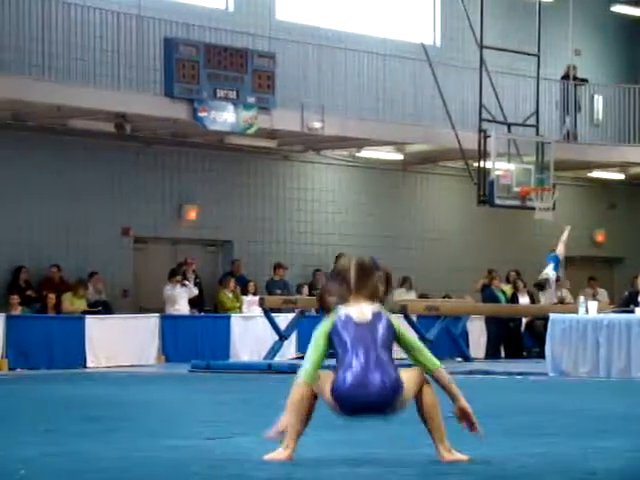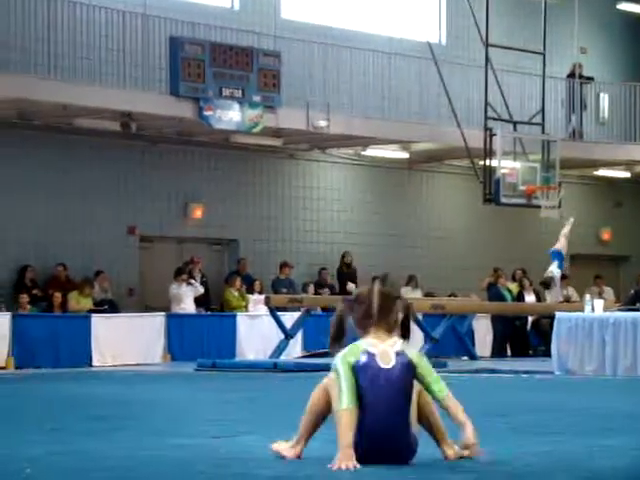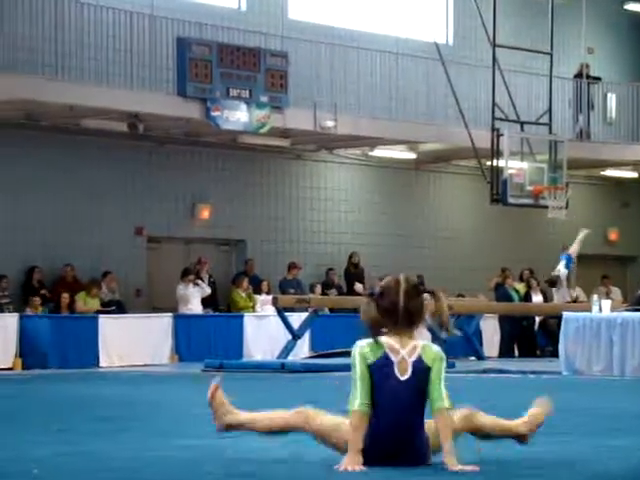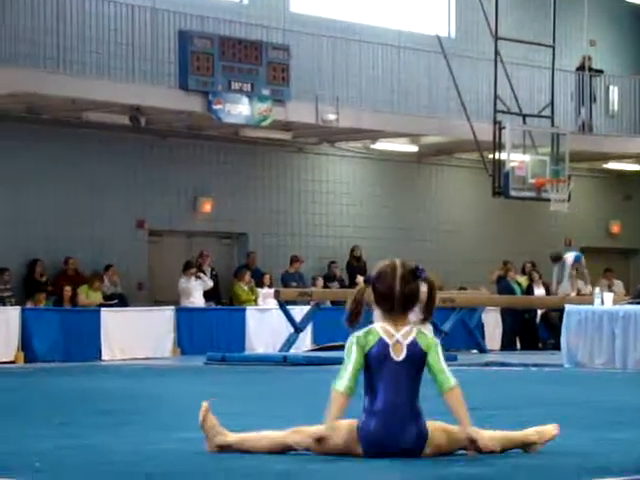
dt=0.3s
person 1, frame 1
left shoulder: (331, 323)
right shoulder: (389, 320)
left elbow: (308, 372)
right elbow: (431, 363)
left wrist: (288, 415)
right wrist: (459, 400)
left hip: (347, 398)
right hip: (387, 395)
left knee: (314, 381)
right knee: (418, 376)
left ankle: (287, 449)
right ankle: (445, 449)
person 1, frame 2
left shoulder: (347, 356)
right shoulder: (410, 354)
left elbow: (346, 403)
right elbow: (441, 393)
left wrist: (345, 450)
left hip: (364, 451)
right hip: (403, 453)
left knee: (331, 381)
left ankle: (297, 446)
right ankle: (449, 447)
person 1, frame 3
left shoulder: (365, 350)
right shoulder: (433, 355)
left elbow: (361, 405)
right elbow: (442, 406)
left wrist: (353, 453)
right wrist: (450, 457)
left hip: (374, 450)
right hip: (415, 455)
left knee: (303, 416)
right knee: (466, 416)
left ankle: (232, 417)
right ankle: (520, 428)
person 1, frame 4
left shoulder: (363, 339)
right shoulder: (425, 341)
left elbow: (344, 386)
right elbow: (449, 385)
left wrist: (327, 430)
right wrist: (470, 432)
left hip: (371, 438)
right hip: (414, 440)
left knee: (293, 437)
right knee: (465, 436)
left ankle: (223, 438)
right ankle: (530, 436)
